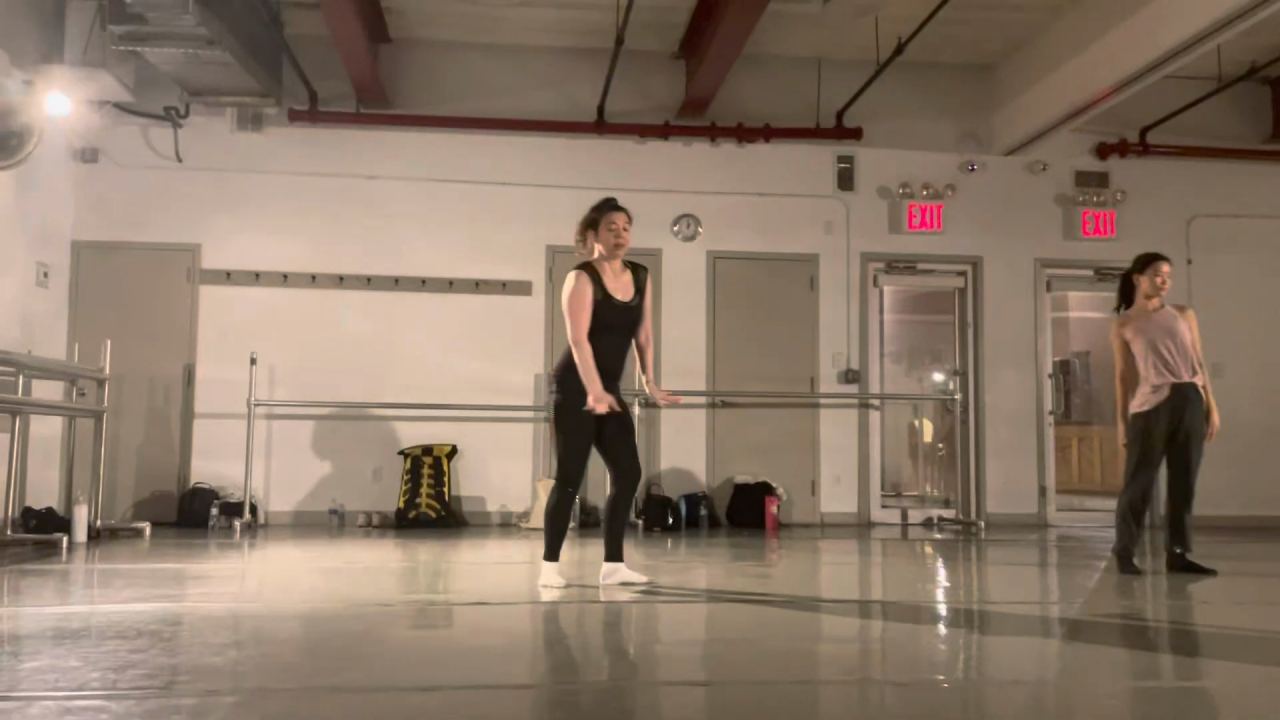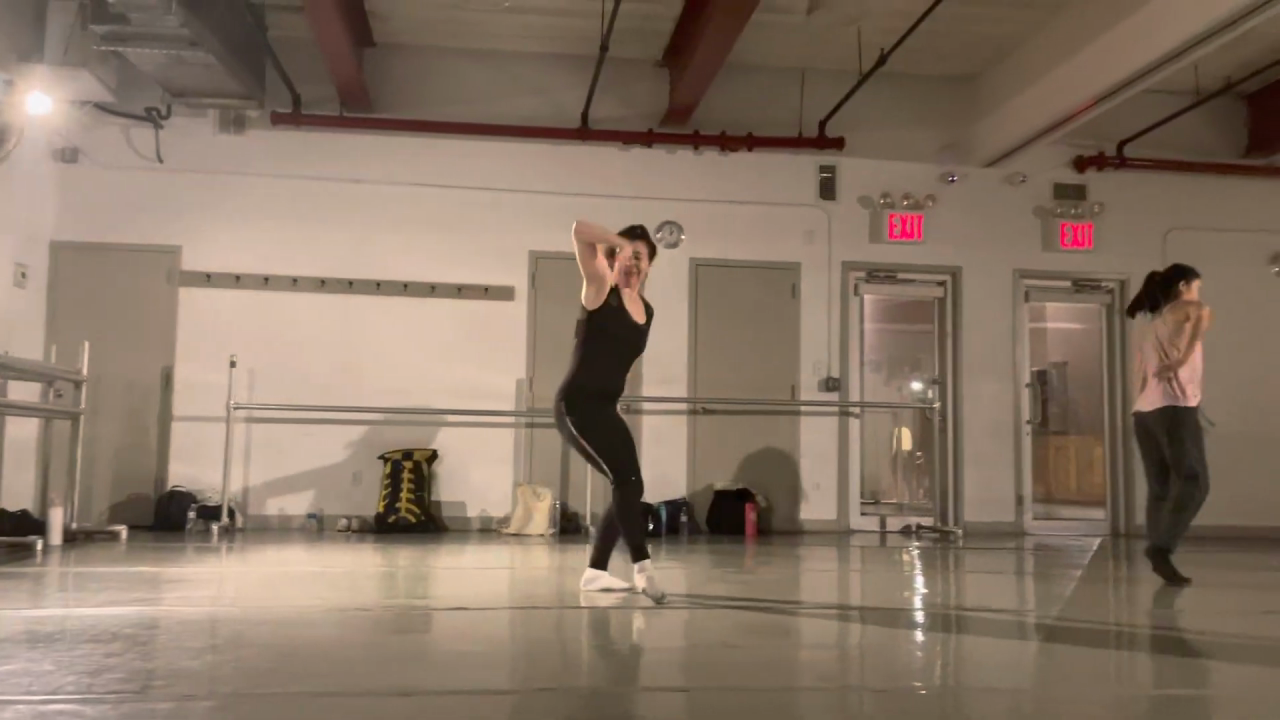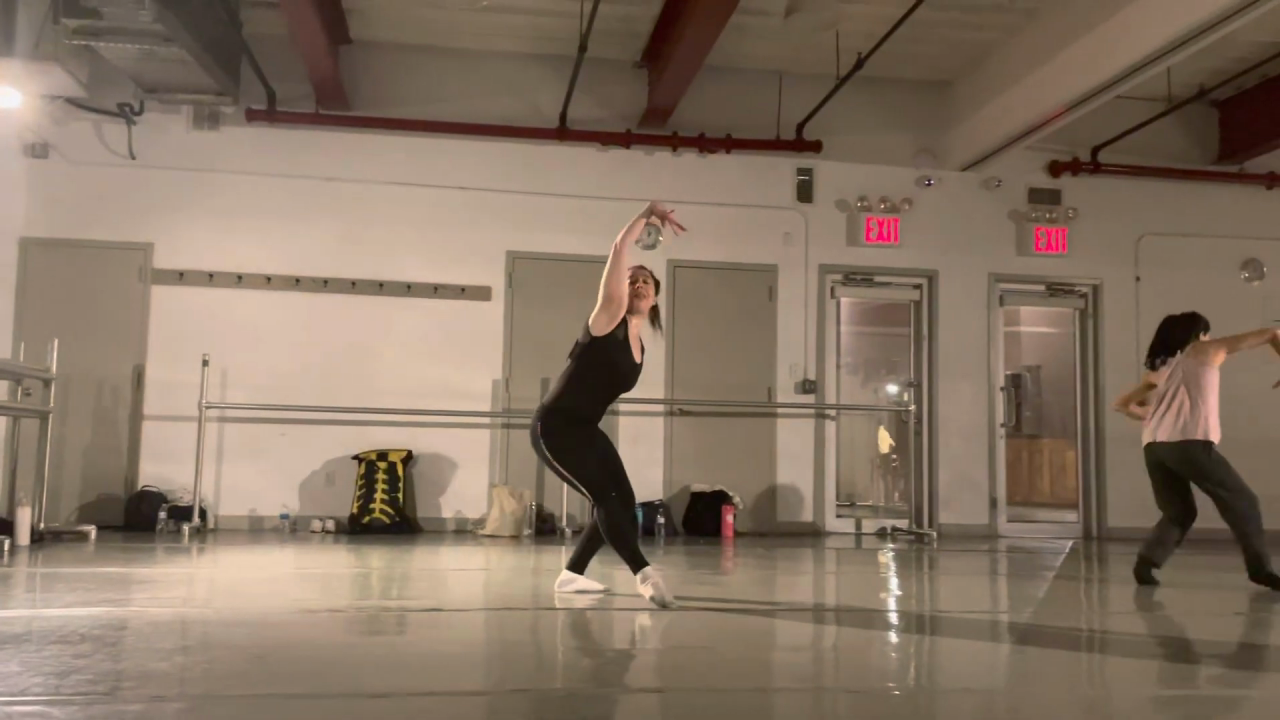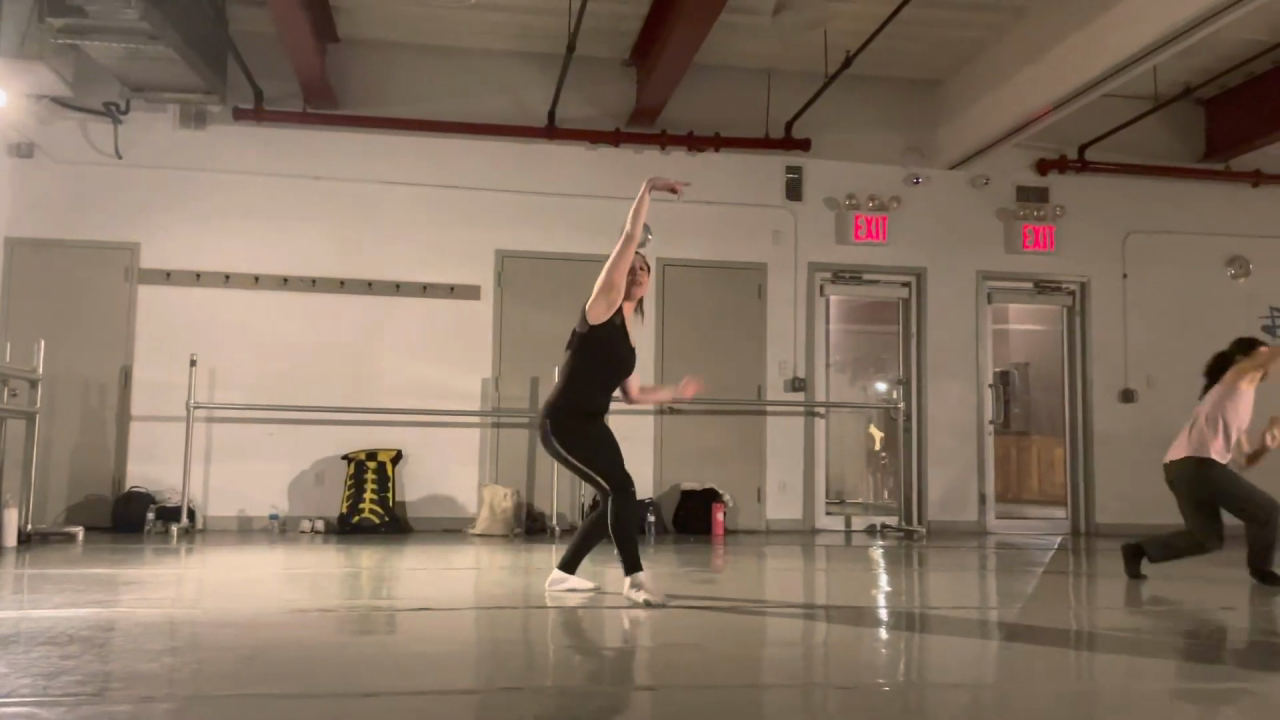
dt=0.4s
person 1, frame 1
left shoulder: (640, 276)
right shoulder: (582, 277)
left elbow: (642, 332)
right elbow: (578, 339)
left wrist: (651, 383)
right wrist: (593, 391)
left hip: (609, 390)
right hip: (574, 388)
left knee: (629, 475)
right knee: (569, 479)
left ankle: (613, 566)
right ankle: (549, 564)
person 1, frame 2
left shoulder: (646, 310)
right shoulder: (601, 289)
right elbow: (580, 230)
right wrist: (617, 240)
left hip: (605, 409)
right hip: (577, 405)
left knee: (630, 486)
right knee: (627, 479)
left ankle: (596, 571)
right ankle: (643, 566)
person 1, frame 3
left shoulder: (638, 346)
right shoulder: (609, 317)
right elbow: (618, 254)
right wrist: (647, 214)
left hip: (587, 431)
right hip: (554, 429)
left knee: (623, 501)
right knee: (606, 497)
left ankle: (571, 574)
right ankle: (645, 575)
person 1, frame 4
left shoulder: (629, 328)
right shoulder: (601, 306)
left elbow: (630, 392)
right elbow: (626, 243)
left wrist: (673, 393)
right wrist: (648, 190)
left hip: (592, 425)
right hip: (561, 423)
left knee: (615, 500)
right knee: (620, 489)
left ankle: (562, 573)
right ankle: (635, 579)
person 2, frame 1
left shoulder: (1184, 315)
right shoulder: (1124, 326)
left elbow: (1199, 365)
right elbow: (1124, 376)
left wrist: (1211, 406)
right wrist: (1122, 421)
left hip: (1190, 403)
right hip: (1152, 406)
left knee: (1184, 480)
right knee: (1140, 481)
left ankle: (1177, 553)
right ankle: (1124, 552)
person 2, frame 2
left shoulder: (1156, 325)
right shoulder: (1185, 308)
left elbow: (1144, 372)
right elbow: (1203, 313)
right wrist: (1185, 354)
left hip: (1147, 412)
right hip: (1173, 407)
left knee: (1163, 486)
right knee: (1195, 481)
left ankle: (1162, 557)
right ankle: (1161, 546)
person 2, frame 3
left shoulder: (1159, 371)
right shoulder: (1208, 350)
left elbow: (1121, 404)
left hip: (1154, 447)
right hip: (1191, 443)
left knee: (1179, 513)
right knee: (1242, 502)
left ankle: (1145, 563)
person 2, frame 4
left shoulder: (1244, 407)
right shoulder: (1242, 373)
left elbow: (1245, 461)
left hip: (1181, 466)
right hip: (1197, 464)
left knee: (1208, 538)
left ankle: (1139, 550)
